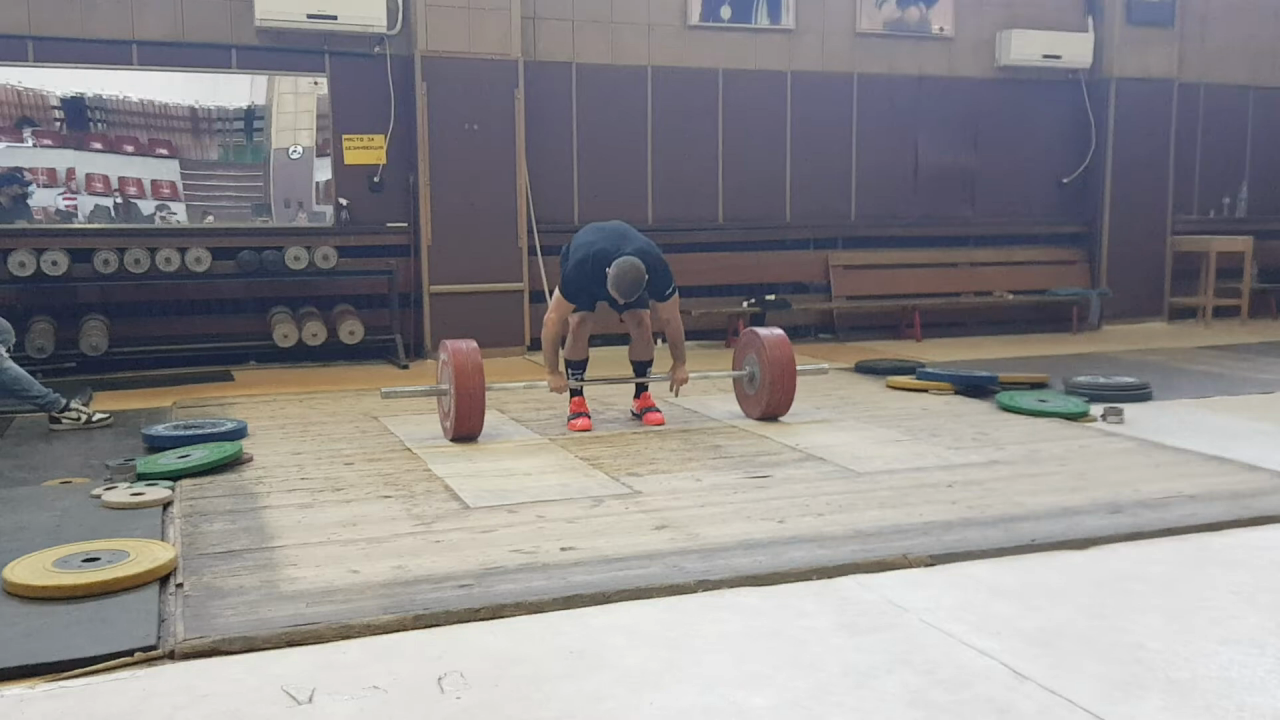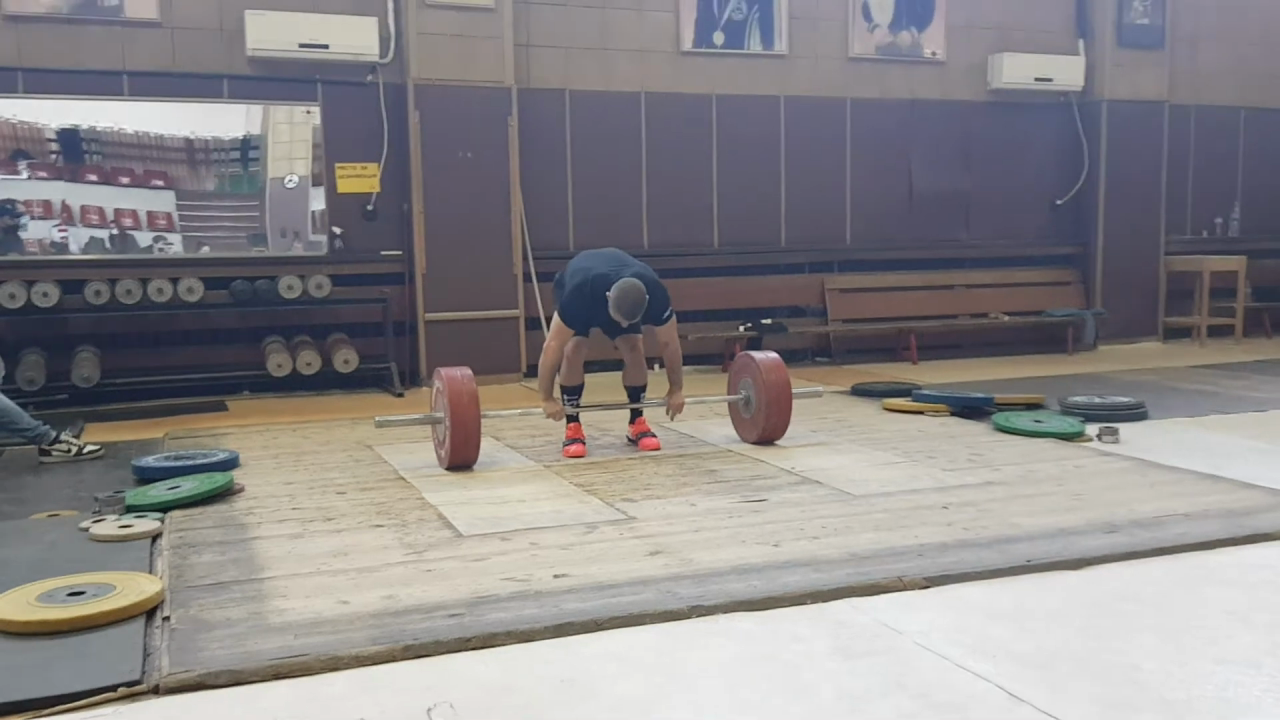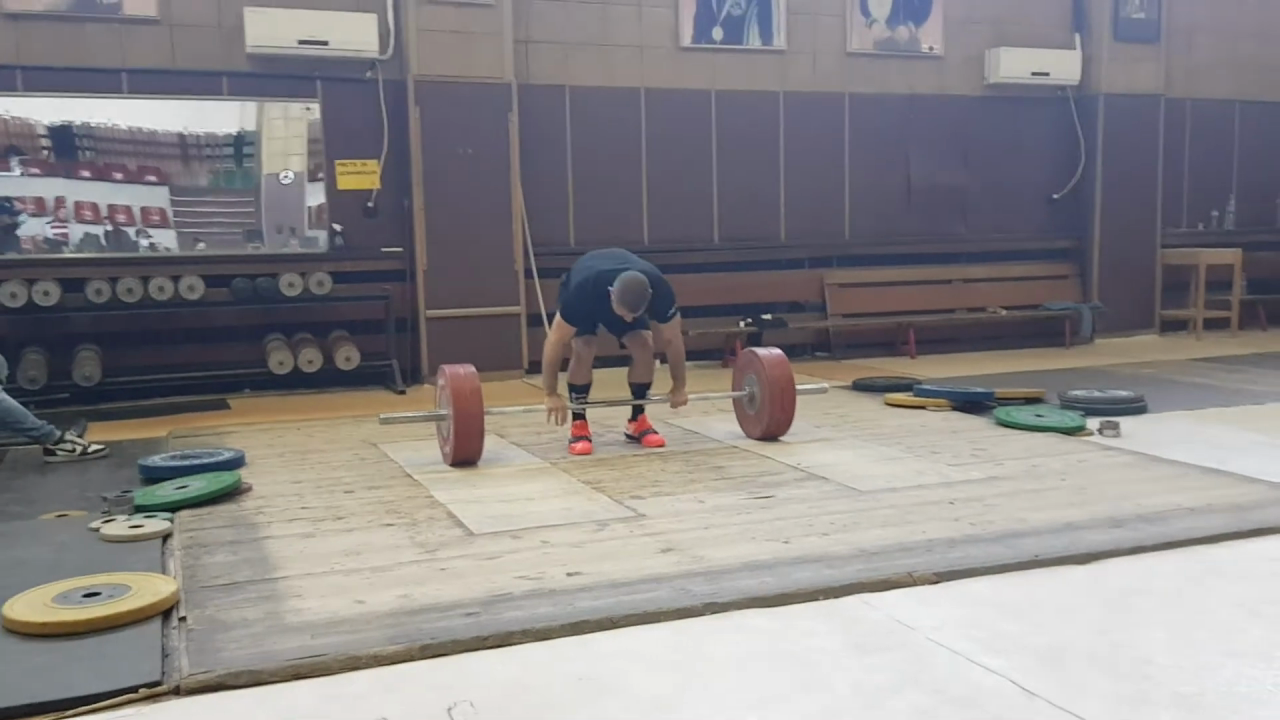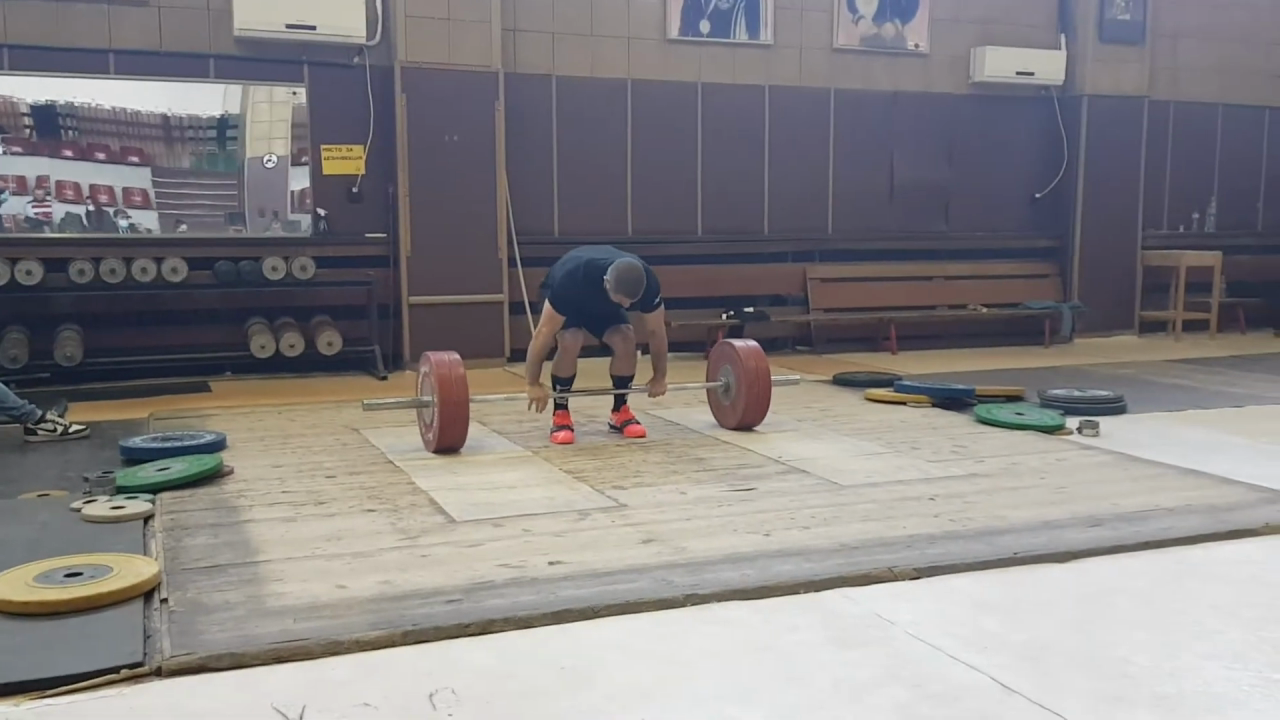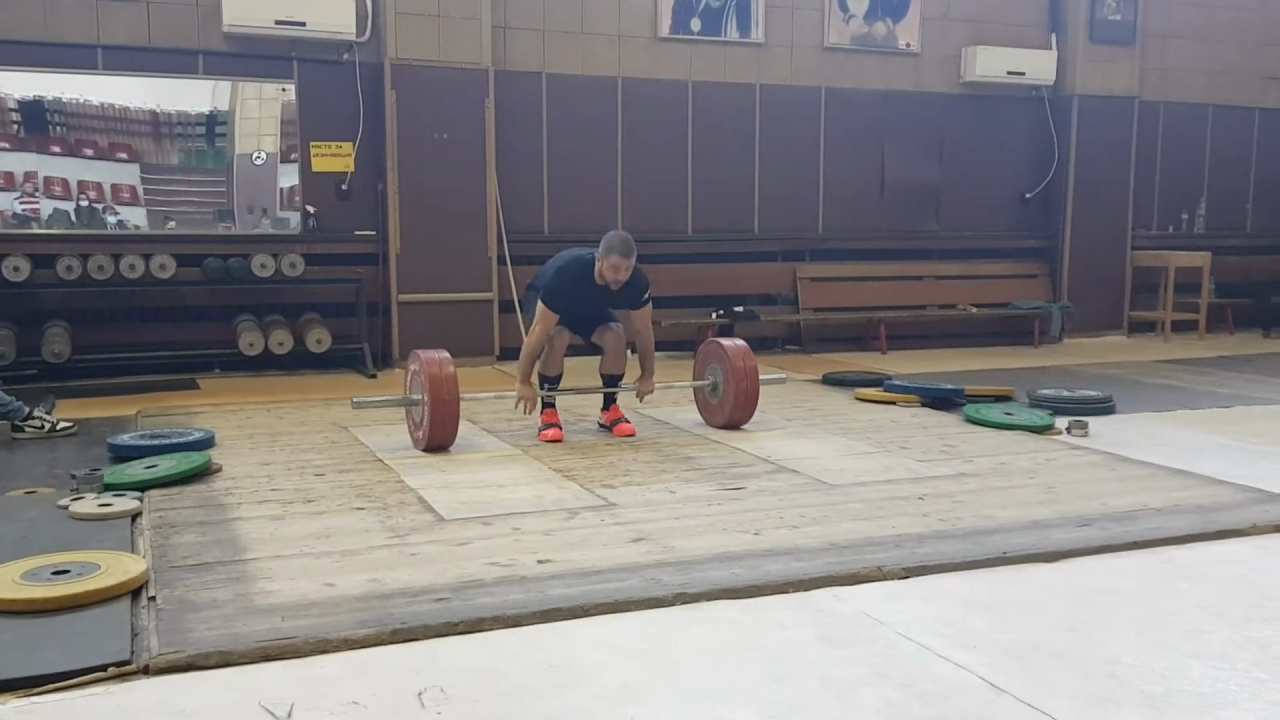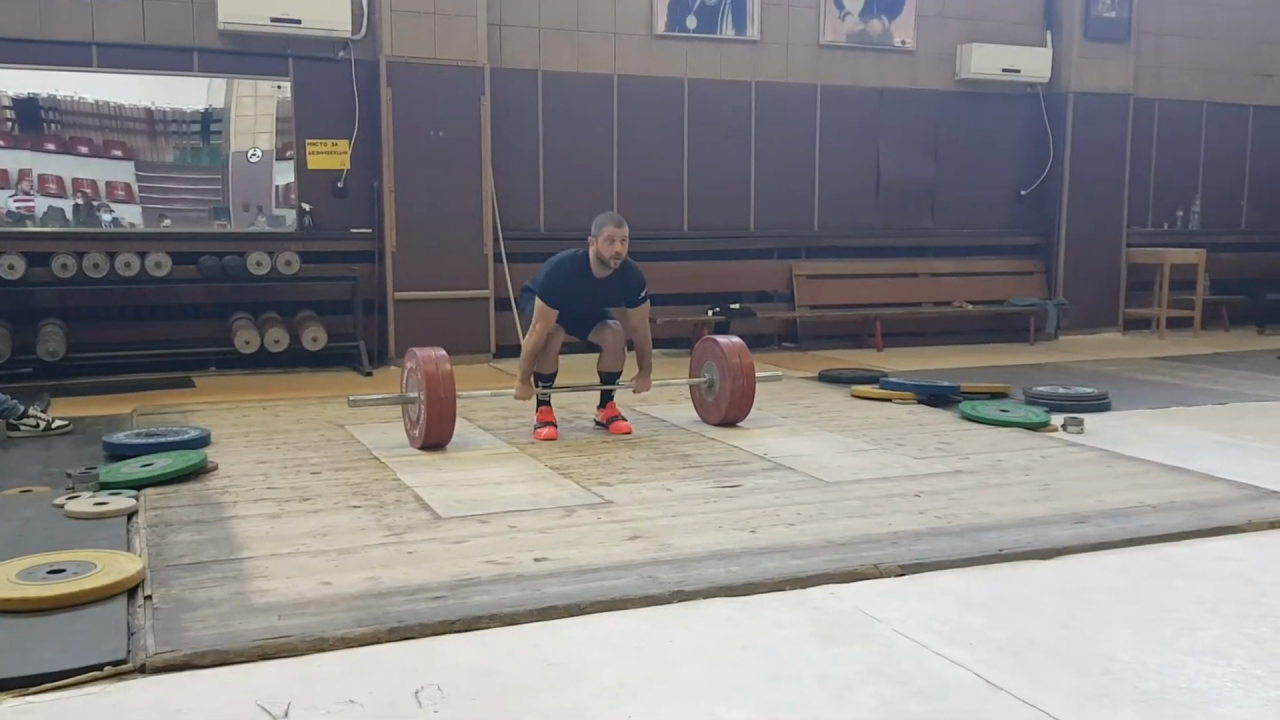
dt=0.7s
person 1, frame 1
left shoulder: (657, 270)
right shoulder: (580, 269)
left elbow: (670, 319)
right elbow: (552, 318)
left wrist: (679, 365)
right wrist: (553, 372)
right hip: (582, 259)
left knee: (642, 324)
right knee: (579, 325)
left ankle: (642, 399)
right ankle: (577, 402)
person 1, frame 2
left shoulder: (656, 295)
right shoulder: (579, 293)
left elbow: (669, 343)
right elbow: (553, 345)
left wrist: (676, 390)
right wrist: (547, 398)
left hip: (618, 299)
right hip: (572, 289)
left knee: (635, 350)
right knee: (574, 350)
left ankle: (637, 424)
right ankle: (573, 428)
person 1, frame 3
left shoulder: (659, 290)
right shoulder: (582, 291)
left elbow: (672, 340)
right elbow: (555, 340)
left wrist: (679, 387)
right wrist: (551, 394)
left hip: (622, 299)
right hip: (584, 298)
left knee: (644, 347)
right knee: (583, 350)
left ankle: (637, 421)
right ankle: (579, 426)
person 1, frame 4
left shoulder: (647, 283)
right shoulder: (572, 279)
left elbow: (656, 331)
right elbow: (544, 331)
left wrist: (659, 377)
right wrist: (533, 383)
left hip: (603, 305)
right hip: (565, 299)
left knee: (626, 340)
right knee: (571, 341)
left ankle: (620, 412)
right ankle: (560, 416)
person 1, frame 5
left shoulder: (637, 281)
right shoulder: (565, 274)
left elbow: (643, 329)
right elbow: (539, 331)
left wrist: (647, 375)
right wrist: (524, 382)
left hip: (591, 306)
right hip: (542, 299)
left knee: (616, 337)
right knee: (557, 338)
left ankle: (610, 411)
right ankle: (548, 415)
person 1, frame 6
left shoulder: (632, 276)
right shoulder: (561, 270)
left elbow: (640, 328)
right elbow: (538, 330)
left wrist: (645, 374)
right wrist: (523, 381)
left hip: (589, 309)
right hip: (542, 306)
left knee: (614, 336)
right knee: (552, 335)
left ankle: (606, 408)
right ankle: (544, 412)
